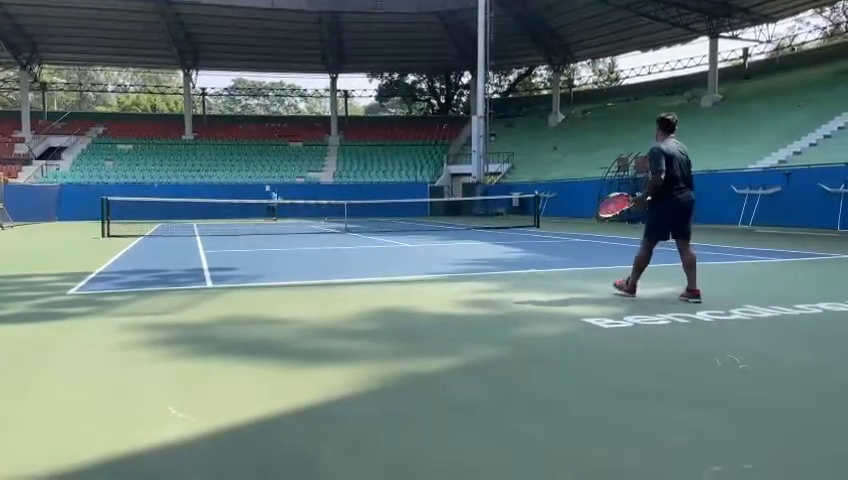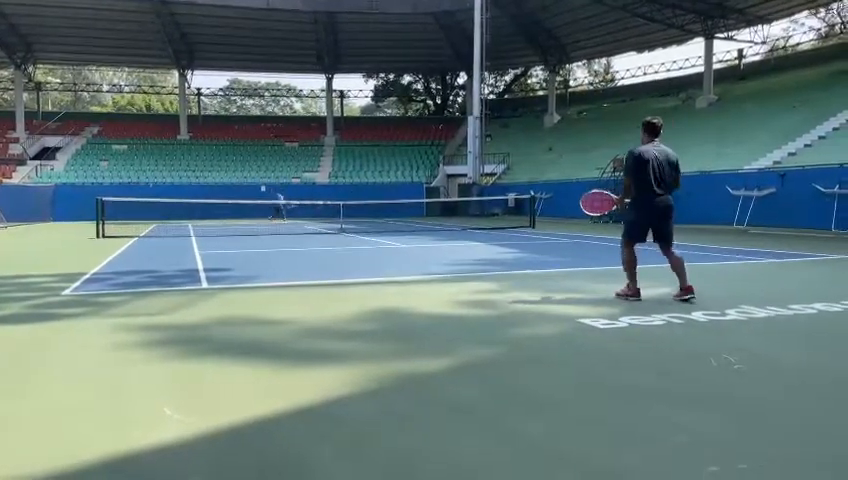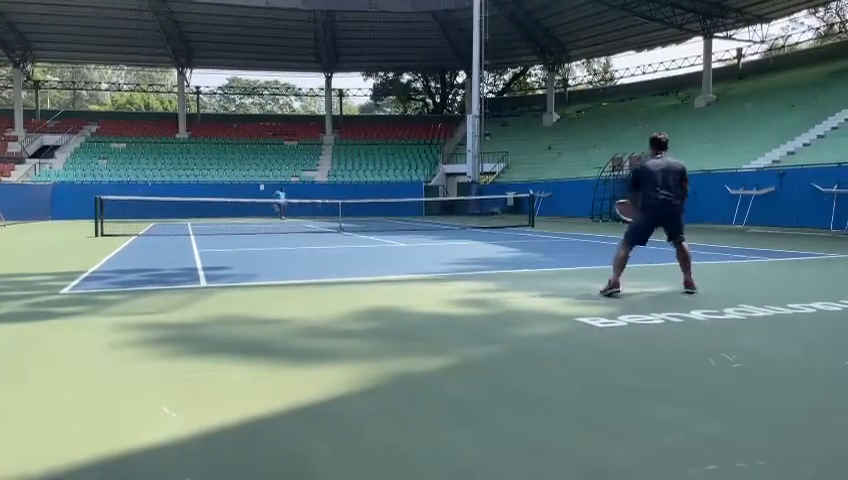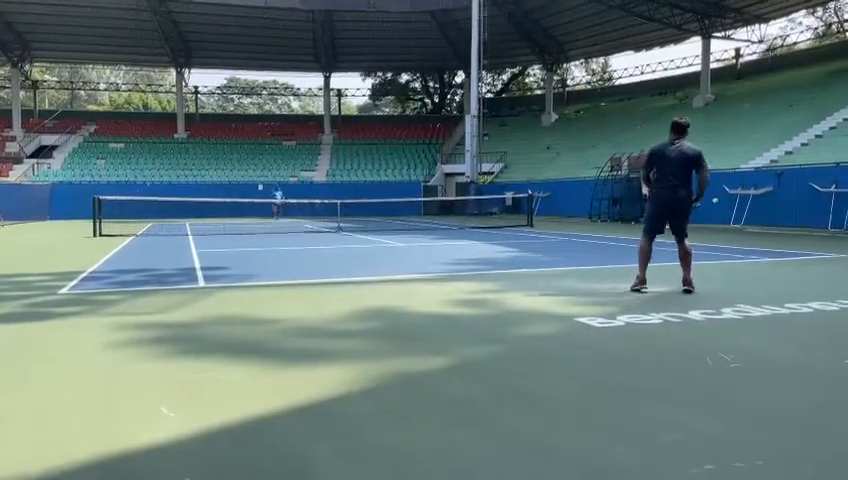
dt=0.5s
person 1, frame 1
left shoulder: (658, 149)
right shoulder: (683, 149)
left elbow: (657, 178)
left wrist: (643, 197)
left hip: (664, 203)
right hip: (685, 200)
left knee: (648, 244)
right knee: (685, 245)
left ankle: (630, 284)
right ankle: (692, 290)
person 1, frame 2
left shoulder: (636, 153)
right shoulder: (671, 154)
left elbow: (628, 183)
right elbow: (676, 184)
left wrist: (623, 199)
left hip: (641, 205)
right hip: (665, 204)
left knee: (627, 245)
right knee: (667, 248)
left ankle: (632, 289)
right ankle: (685, 288)
person 1, frame 3
left shoulder: (641, 167)
right shoulder: (679, 166)
left elbow: (633, 195)
right elbow: (685, 192)
left wrist: (638, 209)
left hip: (649, 209)
right hip: (673, 209)
left knee: (625, 246)
right knee: (679, 242)
left ankle: (614, 282)
right ankle: (689, 281)
person 1, frame 4
left shoulder: (657, 150)
right shoulder: (694, 152)
left elbow: (645, 175)
right elbow: (704, 179)
right wrist: (696, 198)
left hip: (658, 197)
right hip: (681, 199)
left knee: (647, 237)
right knee: (682, 239)
left ankle: (641, 278)
right ankle: (687, 279)
